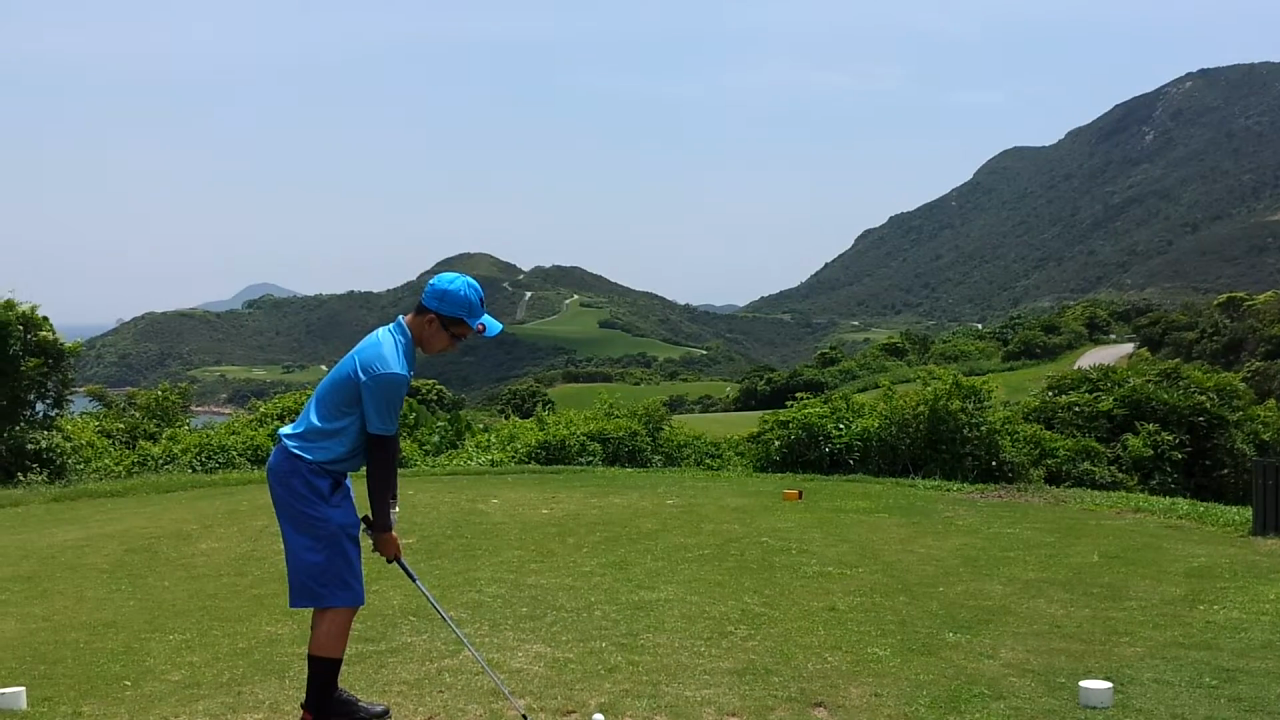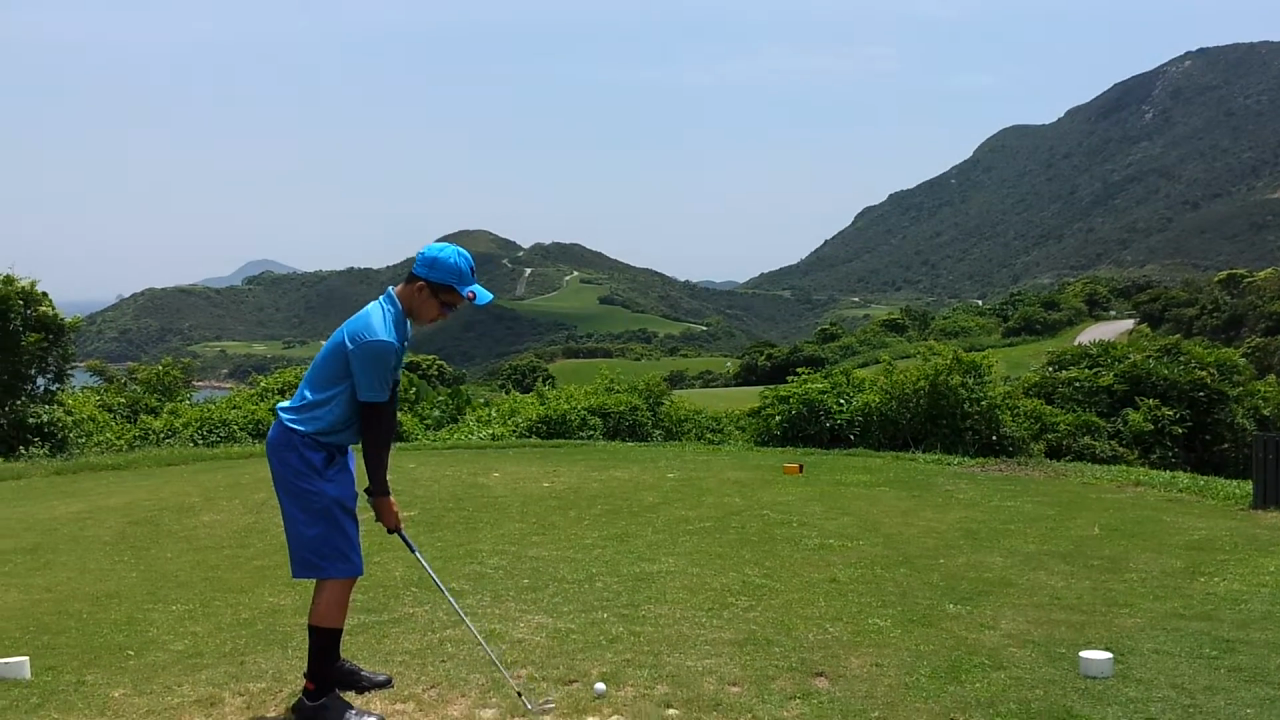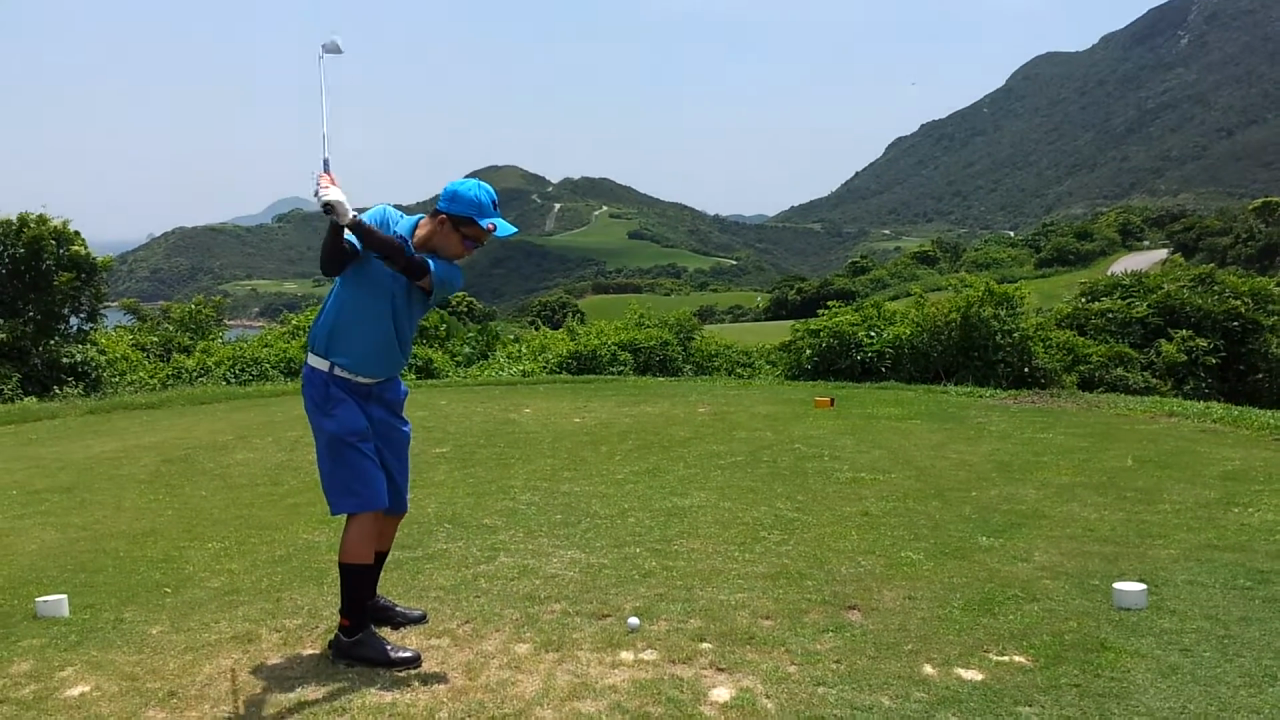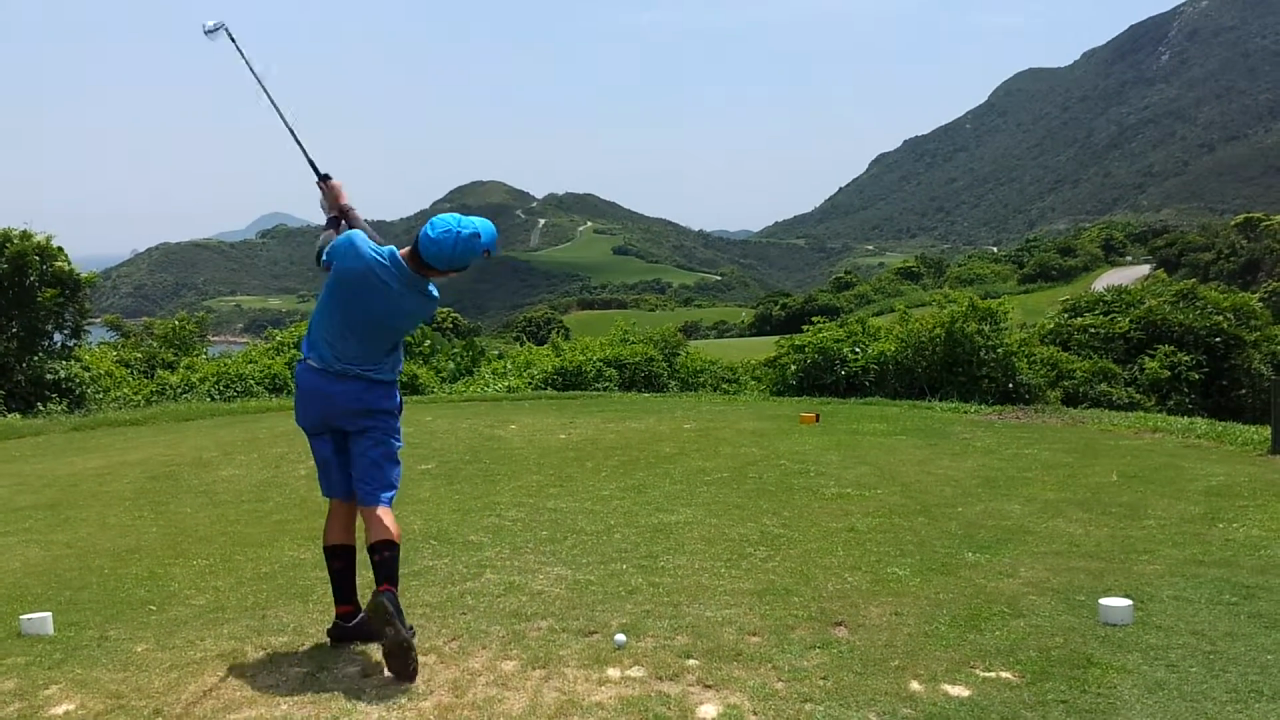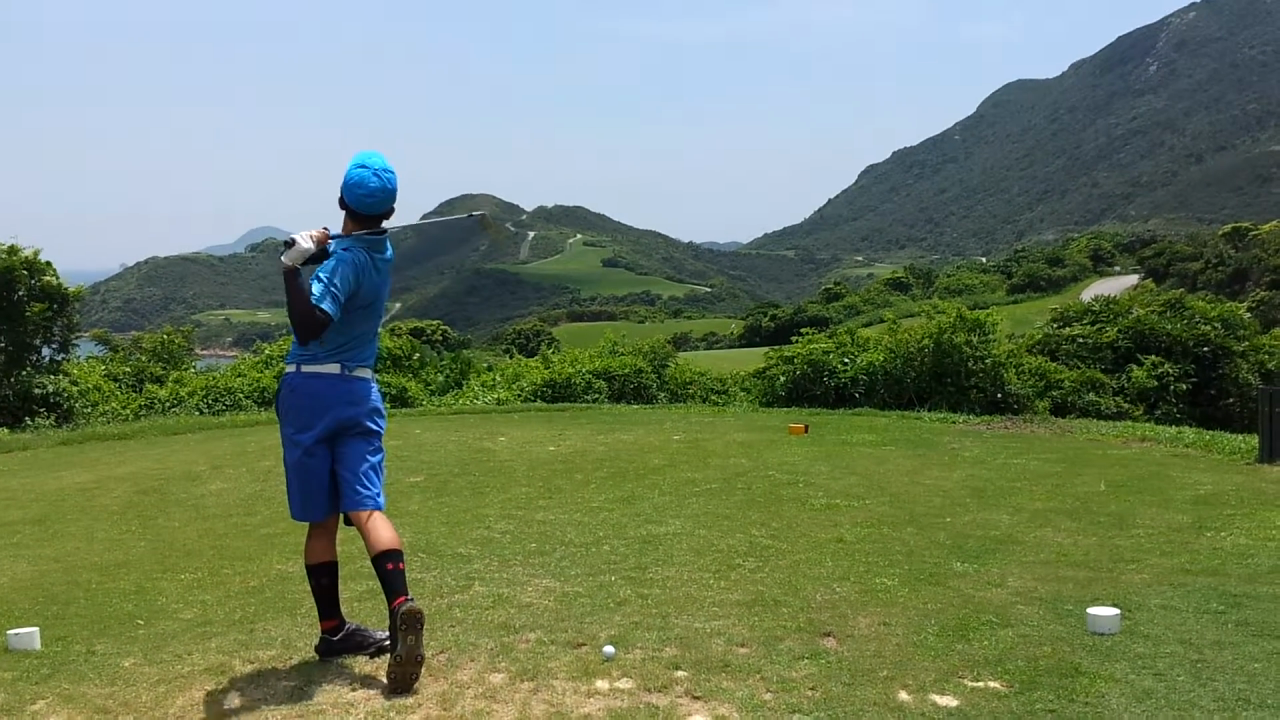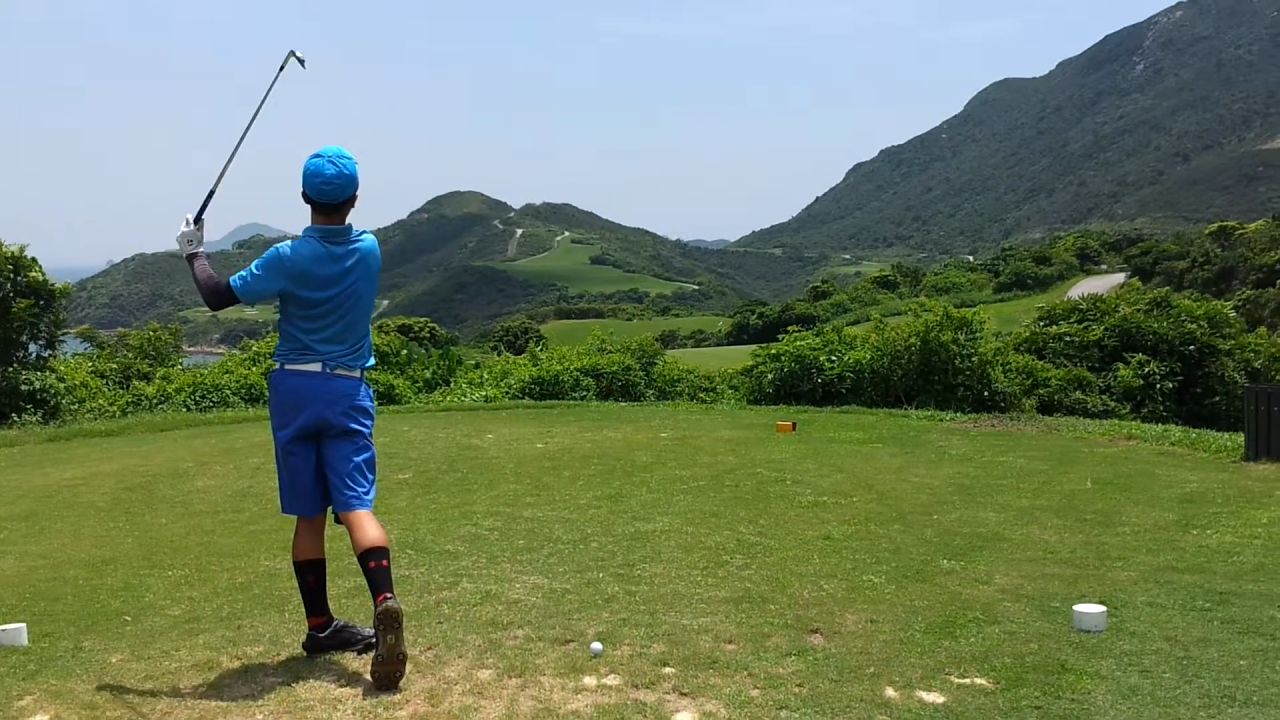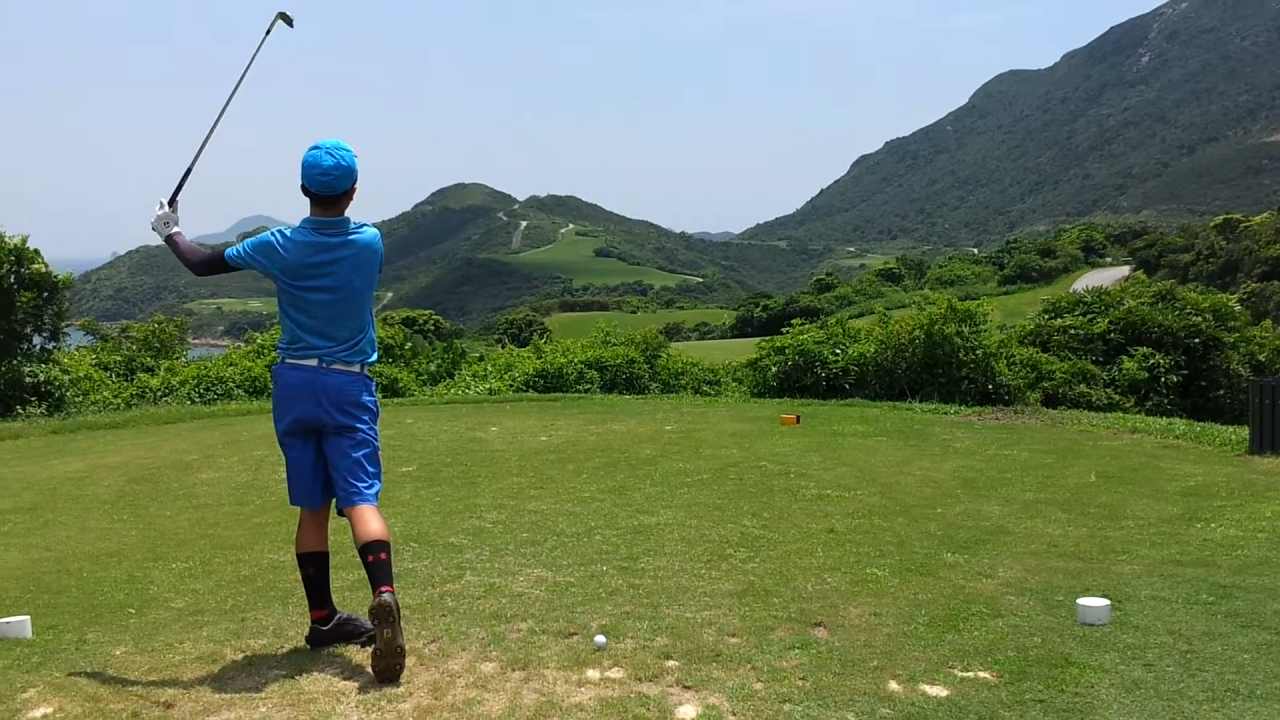
dt=0.7s
person 1, frame 1
left shoulder: (390, 340)
right shoulder: (389, 368)
left elbow: (385, 445)
right elbow: (379, 453)
left wrist: (388, 507)
right wrist: (382, 527)
left hip: (314, 469)
right hip: (307, 475)
left knee: (336, 592)
right knee: (339, 597)
person 1, frame 2
left shoulder: (391, 319)
right shoulder: (379, 337)
left elbow: (385, 413)
right elbow: (372, 421)
left wrist: (379, 483)
right wrist: (381, 493)
left hip: (323, 445)
right hip: (304, 448)
left knee: (338, 564)
right knee: (339, 568)
left ankle: (329, 665)
person 1, frame 3
left shoulder: (446, 273)
right shoulder: (383, 221)
left elbow: (411, 265)
right elbow: (332, 264)
left wrist: (352, 217)
right wrist: (340, 216)
left hip: (383, 390)
right hip: (333, 385)
left knee: (391, 507)
right knee: (368, 507)
left ankle: (365, 602)
right ankle: (351, 634)
person 1, frame 4
left shoulder: (353, 250)
right shoulder: (422, 301)
left elbow: (325, 256)
left wrist: (336, 214)
right wrist: (344, 210)
left hip: (315, 387)
right hip: (370, 398)
left knee: (342, 498)
right knee: (375, 502)
left ankle: (347, 615)
right ankle: (385, 601)
person 1, frame 5
left shoulder: (346, 261)
right shoulder: (379, 248)
left elbow: (307, 328)
right elbow: (327, 256)
left wrist: (294, 260)
right wrist: (306, 249)
left hip: (308, 391)
right hip: (358, 392)
left knee: (322, 518)
right knee: (367, 509)
left ankle: (333, 629)
right ankle: (401, 606)
person 1, frame 6
left shoulder: (288, 257)
right shoulder: (369, 249)
left elbow: (216, 297)
left wrist: (193, 252)
right wrist: (268, 283)
left hip: (295, 389)
right hip: (348, 390)
left knee: (308, 513)
right knee: (356, 505)
left ankle: (319, 626)
right ankle: (385, 601)
person 1, frame 7
left shoulder: (280, 246)
right shoulder: (371, 242)
left elbow: (201, 264)
left wrist: (170, 231)
left hip: (295, 384)
right hip: (349, 386)
left knee: (312, 505)
right knee: (361, 499)
left ankle: (323, 618)
right ankle: (384, 596)
